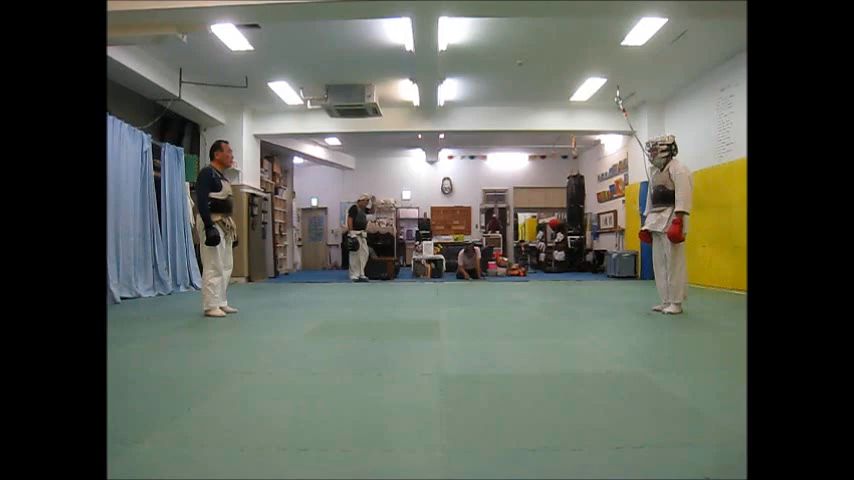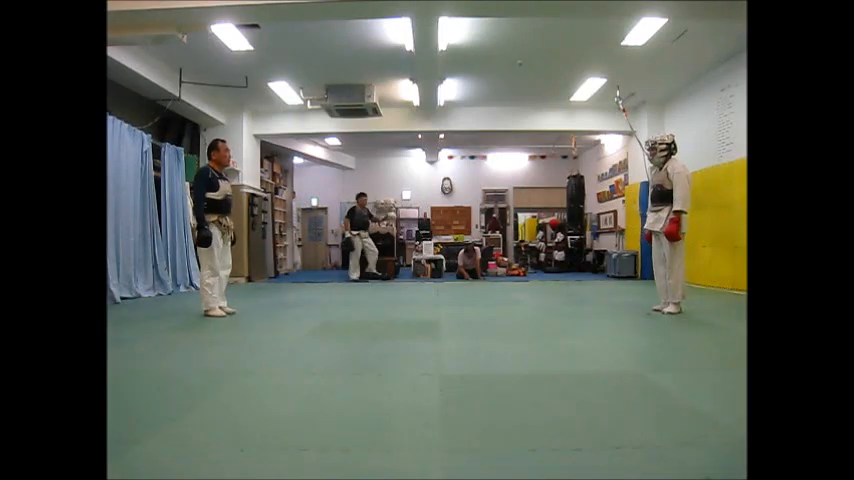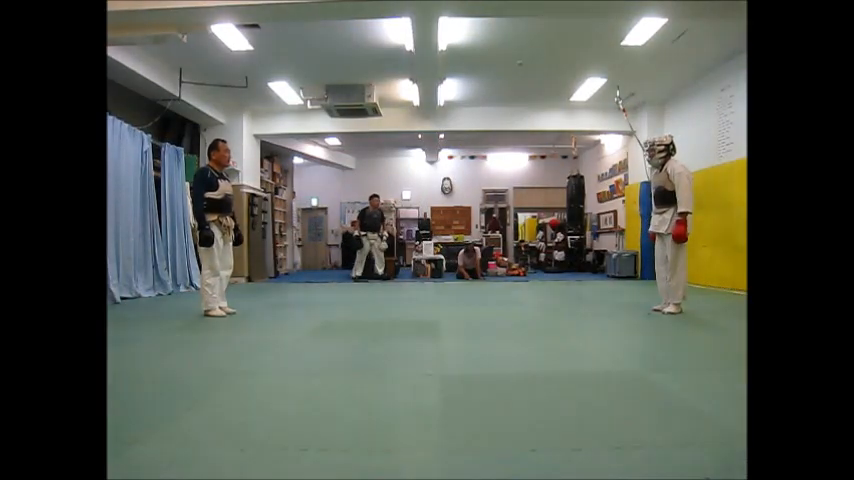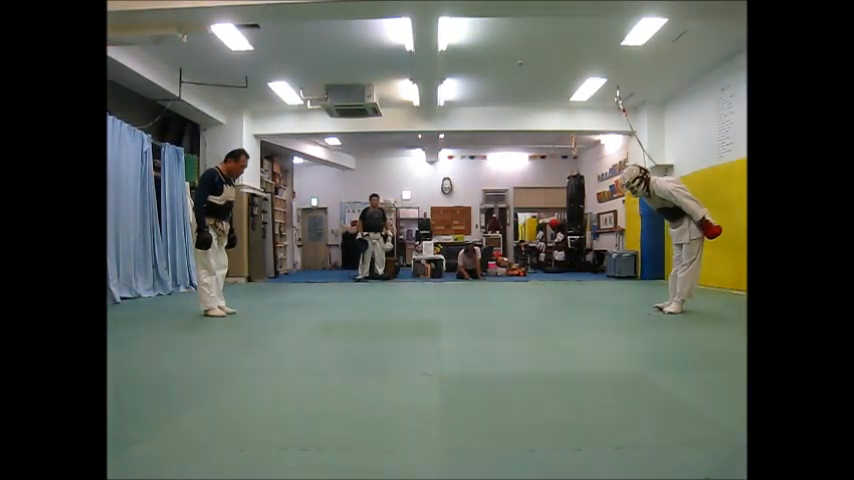
dt=0.4s
person 1, frame 1
left shoulder: (222, 177)
right shoulder: (207, 173)
right elbow: (202, 202)
left wrist: (232, 228)
right wrist: (209, 227)
left hip: (224, 225)
right hip: (212, 225)
left knee: (225, 266)
right knee: (213, 267)
left ankle: (220, 303)
right ankle: (210, 306)
person 1, frame 2
left shoulder: (223, 177)
right shoulder: (204, 174)
right elbow: (198, 203)
left wrist: (231, 227)
right wrist: (202, 227)
left hip: (223, 226)
right hip: (210, 225)
left knee: (224, 267)
right knee: (210, 267)
left ankle: (220, 303)
right ankle: (210, 306)
person 1, frame 3
left shoulder: (223, 176)
right shoulder: (203, 174)
right elbow: (197, 203)
left wrist: (235, 227)
right wrist: (203, 227)
left hip: (225, 226)
right hip: (210, 225)
left knee: (225, 267)
right knee: (211, 268)
left ankle: (220, 303)
right ankle: (210, 306)
person 1, frame 4
left shoulder: (230, 180)
right shoulder: (210, 176)
right elbow: (198, 204)
left wrist: (231, 230)
right wrist: (202, 229)
left hip: (220, 227)
right hip: (206, 226)
left knee: (220, 266)
right knee: (207, 267)
left ankle: (219, 303)
right ankle: (209, 306)
person 2, frame 1
left shoulder: (678, 169)
right shoulder: (655, 172)
left elbow: (683, 198)
left wrist: (677, 223)
right wrist: (646, 224)
left hip: (672, 221)
right hip: (657, 222)
left knee: (674, 263)
right knee: (659, 264)
left ankle: (676, 303)
right ankle: (666, 301)
person 2, frame 2
left shoulder: (676, 168)
right shoulder: (655, 170)
left elbow: (681, 197)
left wrist: (675, 221)
right wrist: (649, 225)
left hip: (670, 221)
right hip: (657, 222)
left knee: (673, 263)
right knee: (659, 264)
left ankle: (675, 303)
right ankle: (665, 301)
person 2, frame 3
left shoulder: (677, 169)
right shoulder: (656, 172)
left elbow: (684, 197)
left wrist: (681, 223)
right wrist: (654, 225)
left hip: (674, 222)
right hip: (661, 223)
left knee: (674, 264)
right knee: (661, 264)
left ankle: (675, 303)
right ankle: (666, 301)
person 2, frame 4
left shoulder: (663, 186)
right shoulder: (647, 192)
left elbow: (690, 203)
left wrist: (707, 225)
left hip: (692, 226)
right hip: (678, 228)
left knee: (687, 264)
right knee: (678, 265)
left ankle: (677, 302)
right ankle: (673, 300)
